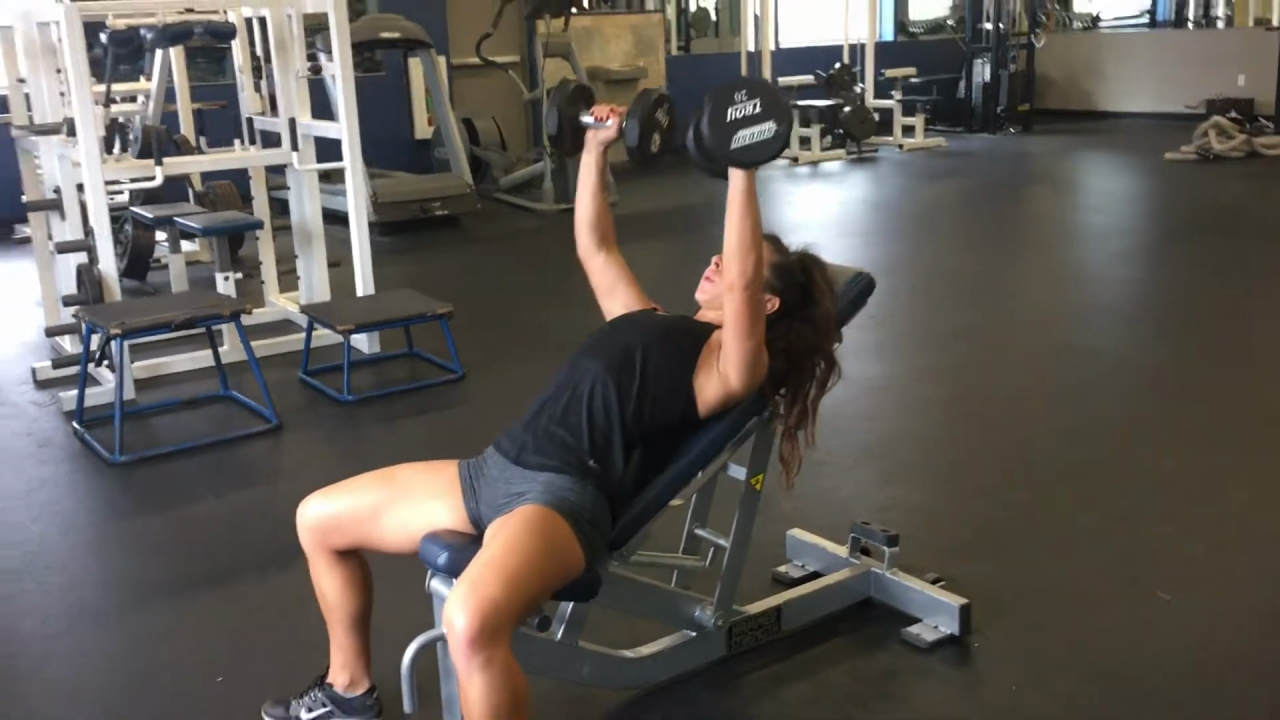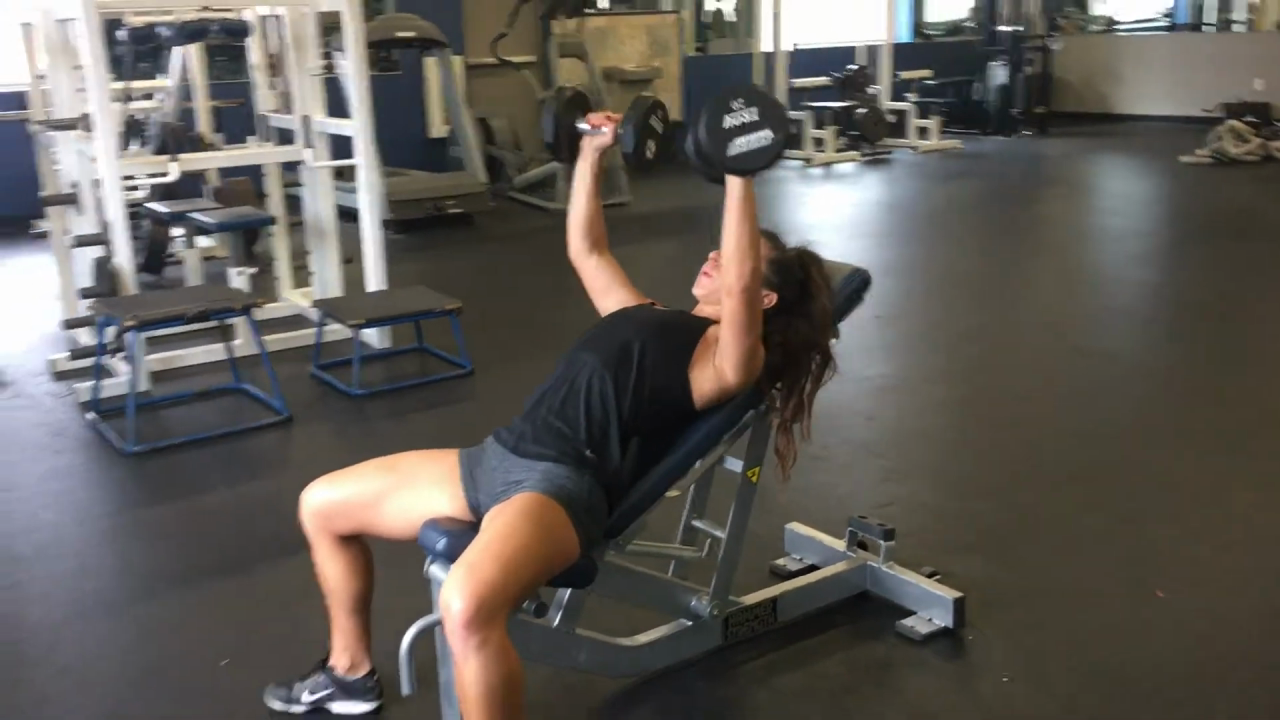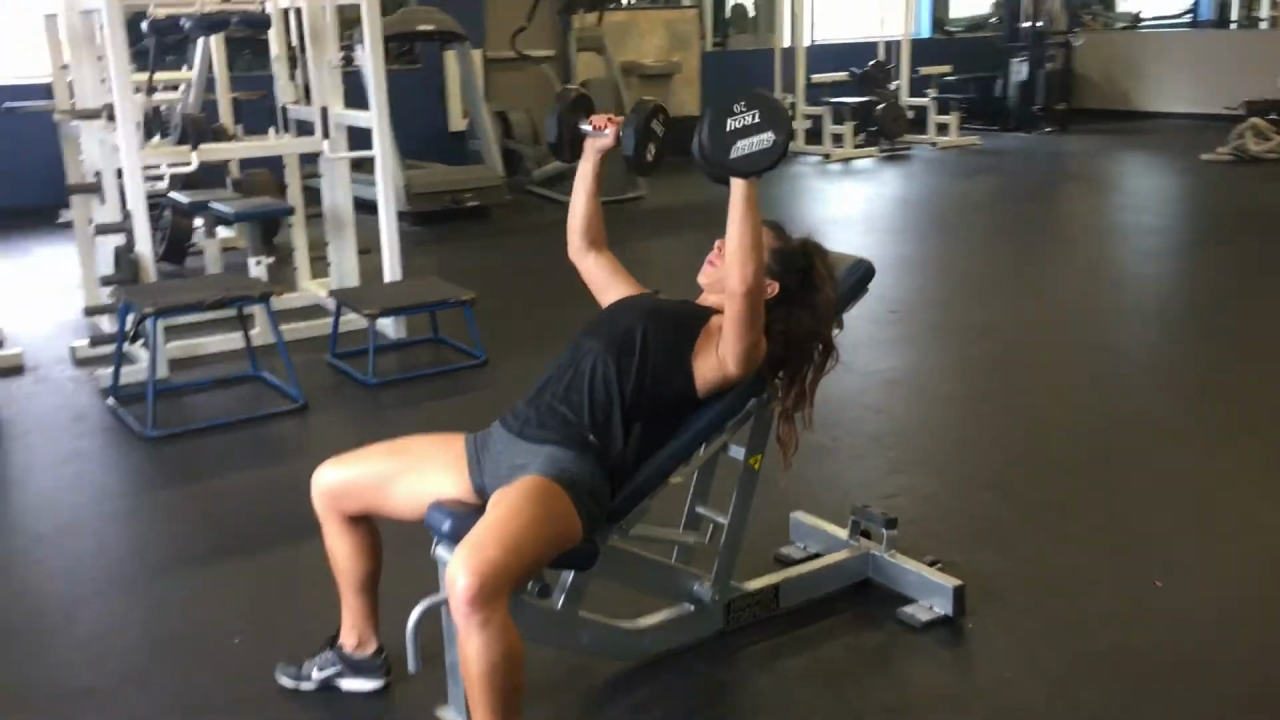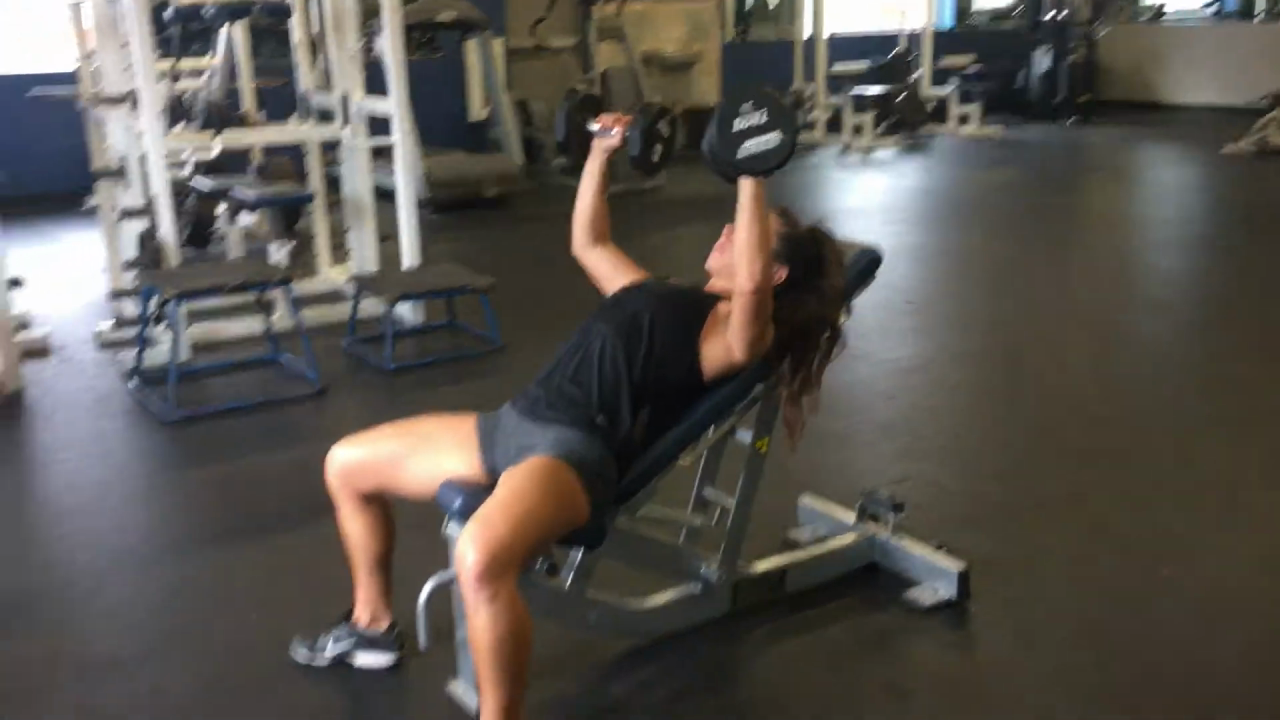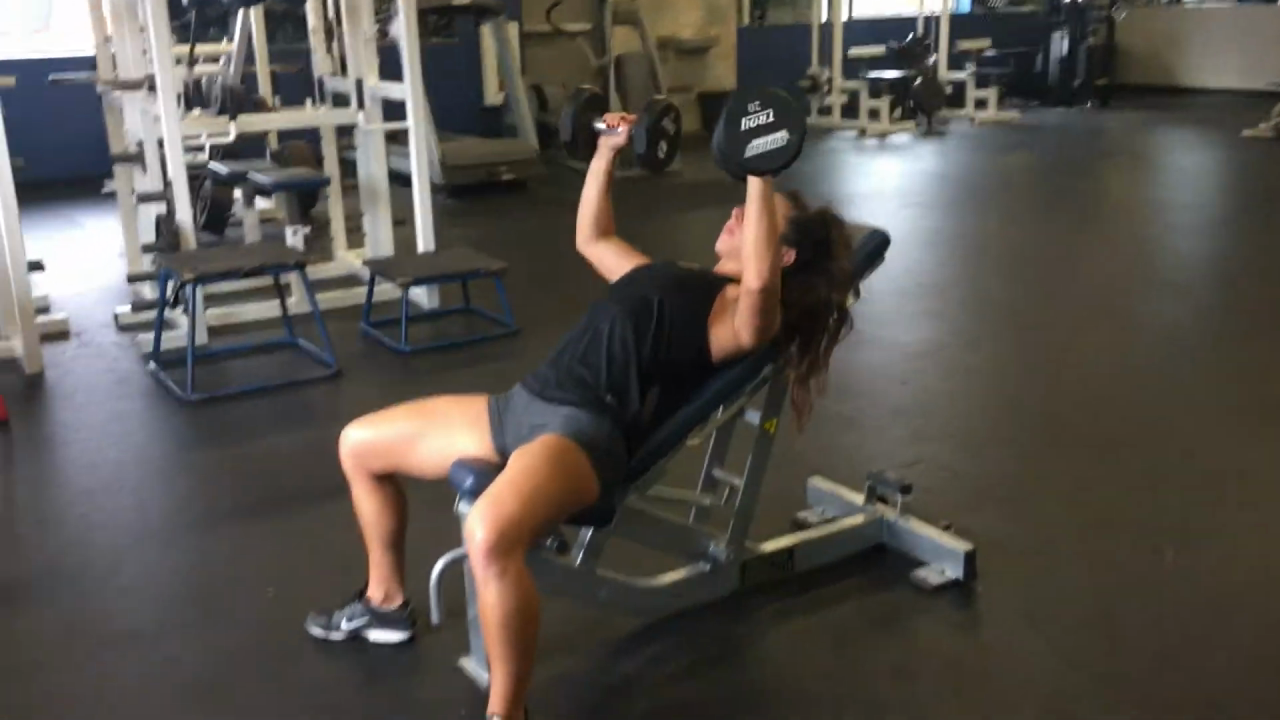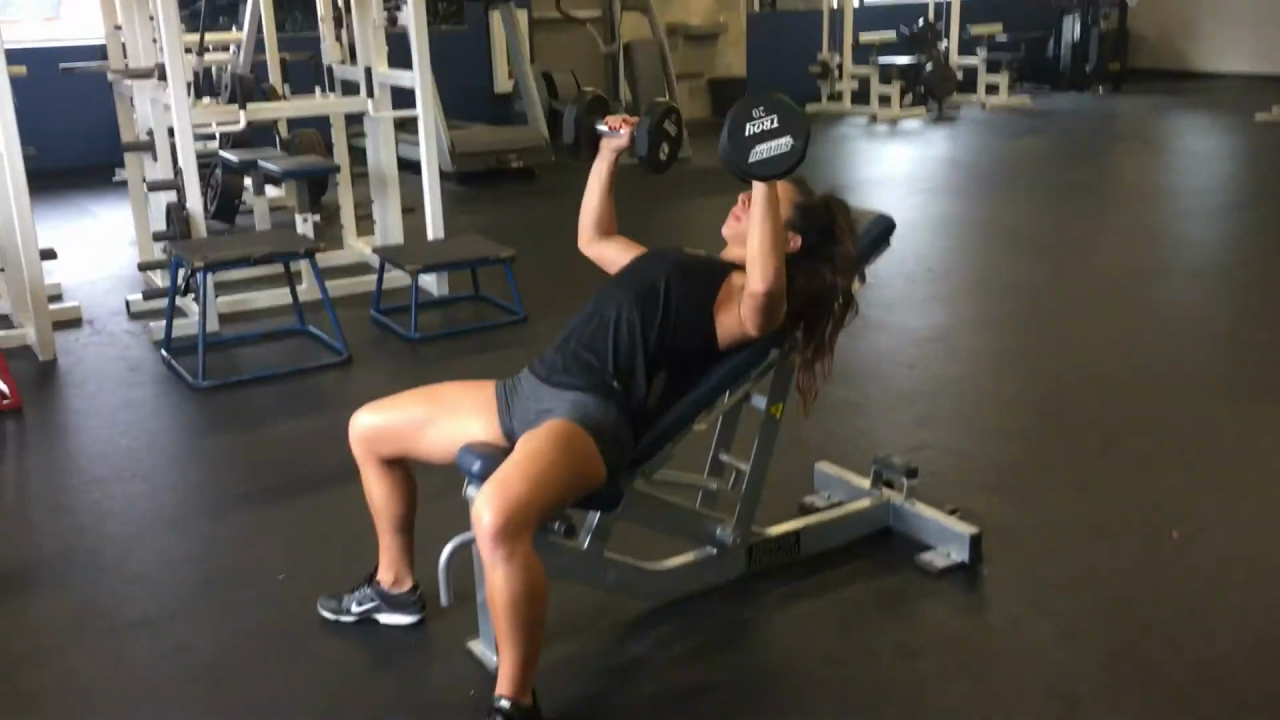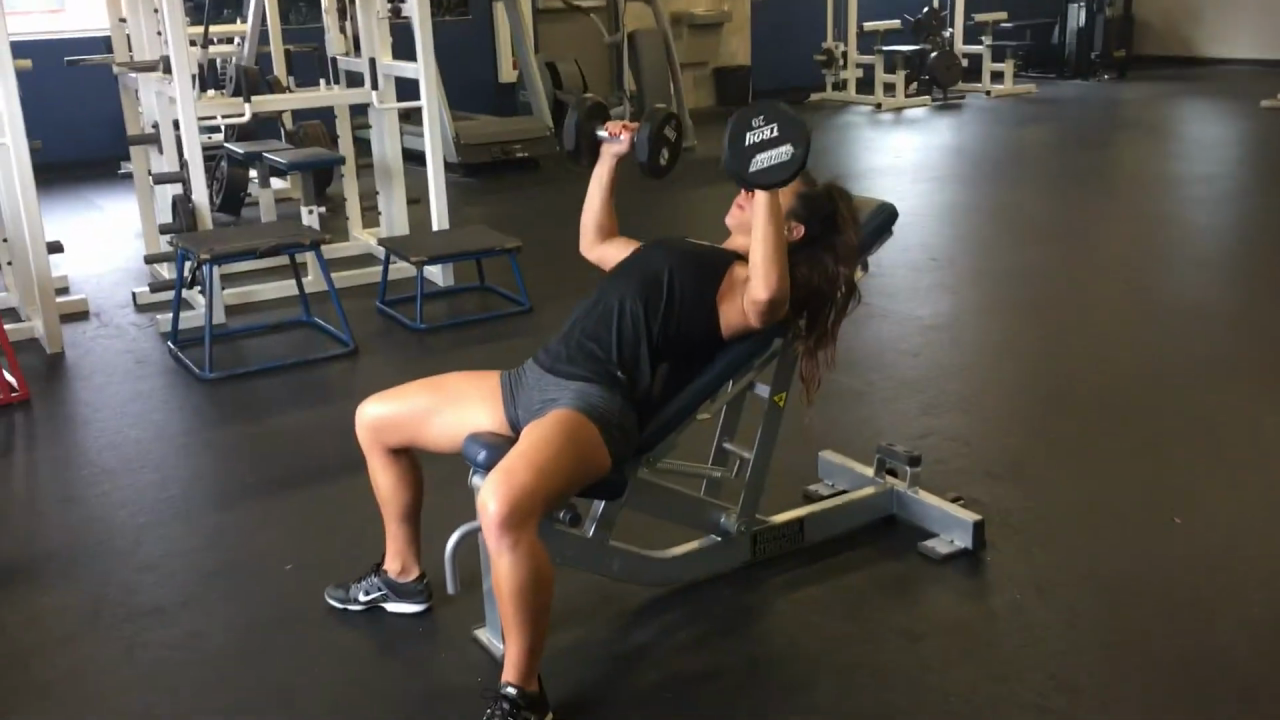
dt=0.1s
person 1, frame 1
left shoulder: (734, 361)
right shoulder: (651, 321)
left elbow: (741, 283)
right elbow: (594, 246)
left wrist: (741, 167)
right wrist: (595, 147)
left hip: (566, 495)
right hip: (496, 468)
left knee: (473, 625)
right knee: (318, 518)
person 1, frame 2
left shoulder: (731, 356)
right shoulder: (649, 316)
left elbow: (739, 282)
right elbow: (586, 249)
left wrist: (738, 174)
right wrist: (591, 152)
left hip: (564, 485)
right hip: (497, 457)
left knee: (467, 606)
right knee: (321, 505)
right ankle: (350, 670)
person 1, frame 3
left shoulder: (733, 345)
right shoulder: (655, 306)
left elbow: (743, 286)
right elbow: (584, 247)
left wrist: (742, 176)
right wrist: (593, 154)
left hip: (566, 467)
right hip: (503, 441)
left knee: (473, 584)
right knee: (333, 487)
right ankle: (359, 650)
person 1, frame 4
left shoulder: (739, 332)
right shoulder: (668, 294)
left elbow: (752, 280)
right elbow: (589, 243)
left wrist: (750, 176)
right wrist: (601, 153)
left hip: (577, 450)
right hip: (516, 421)
left knee: (480, 560)
right knee: (346, 465)
right ankle: (372, 624)
person 1, frame 5
left shoulder: (747, 313)
right shoulder: (677, 278)
left elbow: (760, 282)
right elbow: (593, 239)
left wrist: (761, 174)
right wrist: (606, 151)
left hip: (585, 426)
right hip: (523, 402)
left knee: (490, 534)
right knee: (359, 445)
right ankle: (386, 602)
person 1, frame 6
left shoulder: (753, 303)
right shoulder: (686, 265)
left elbow: (765, 282)
right elbow: (594, 238)
left wrist: (766, 178)
right wrist: (609, 152)
left hip: (593, 413)
right hip: (534, 387)
left knee: (498, 518)
right knee: (368, 429)
right ankle: (395, 584)
person 1, frame 7
left shoulder: (749, 282)
right shoulder: (692, 254)
left elbow: (769, 296)
right elbow: (595, 241)
left wrist: (768, 187)
right wrist: (609, 157)
left hip: (596, 400)
right hip: (536, 377)
left knee: (503, 506)
right knee: (374, 419)
right ankle: (403, 574)
